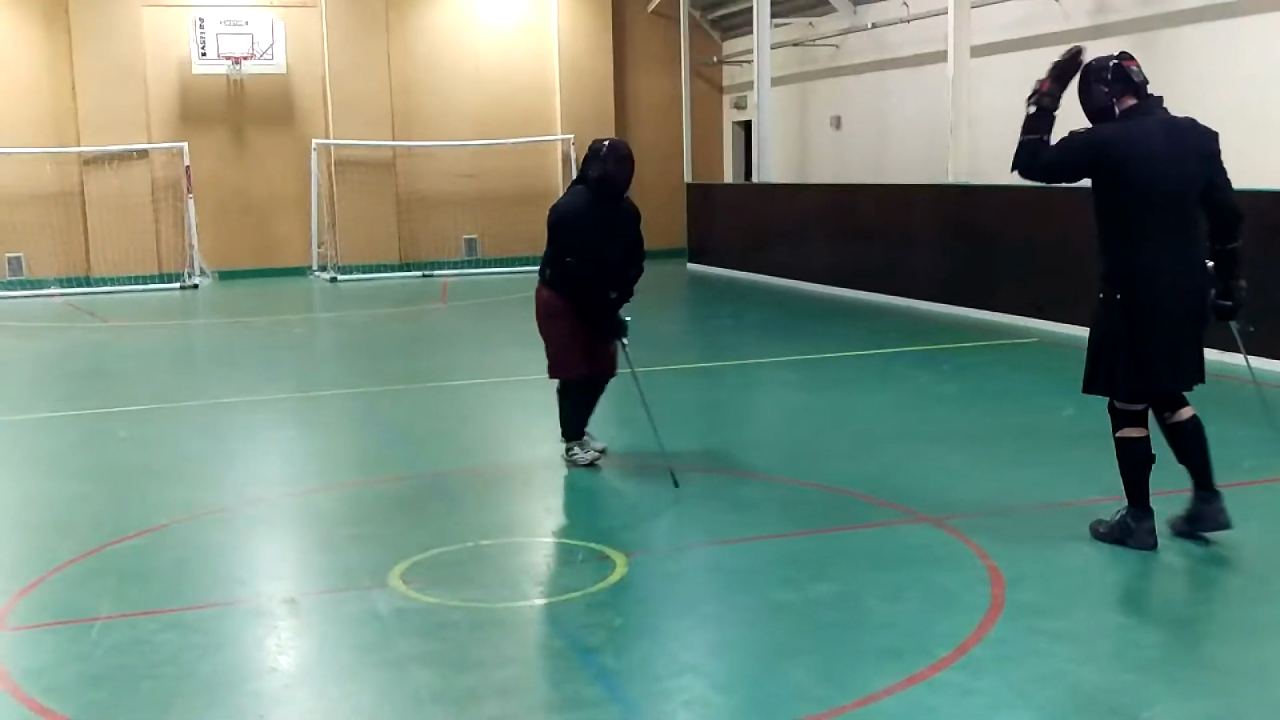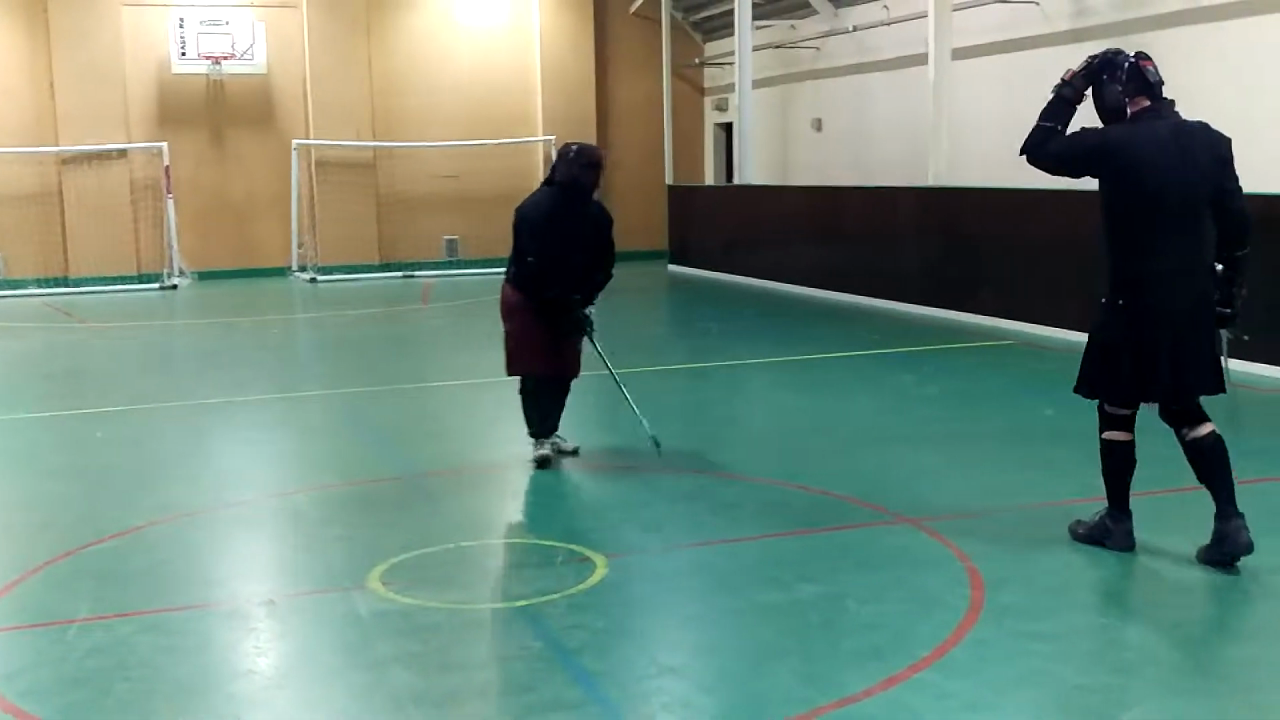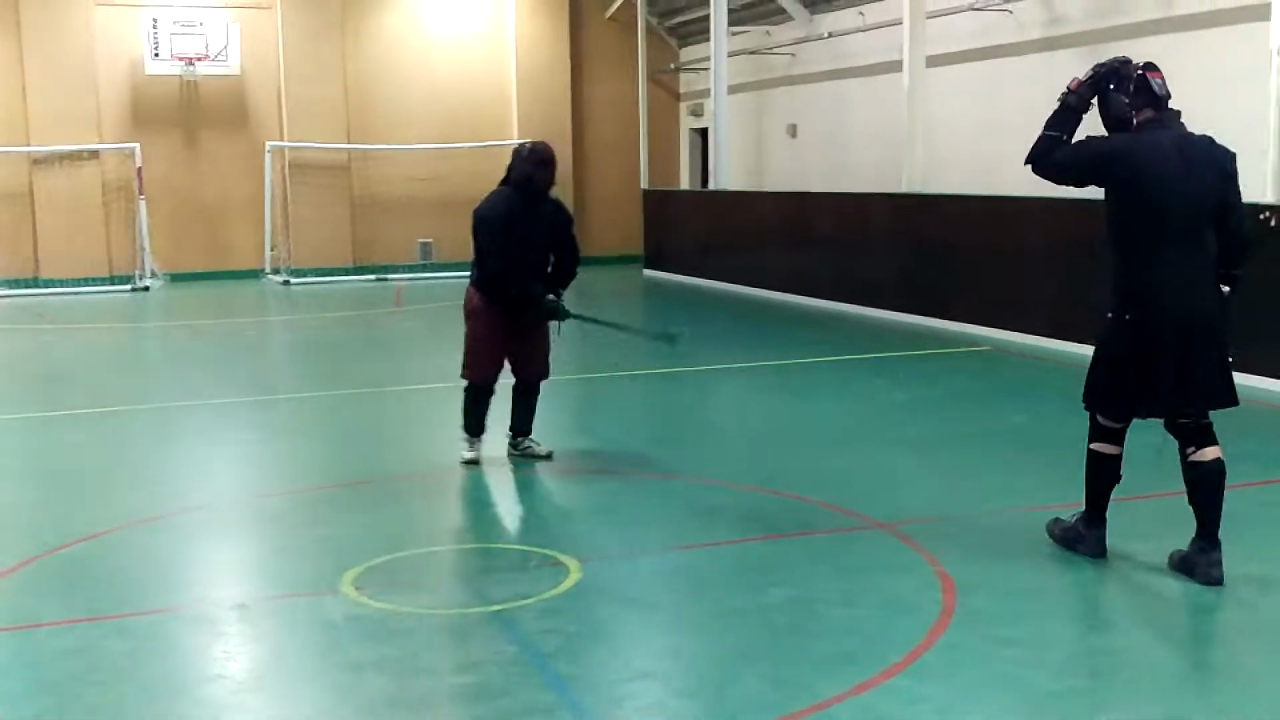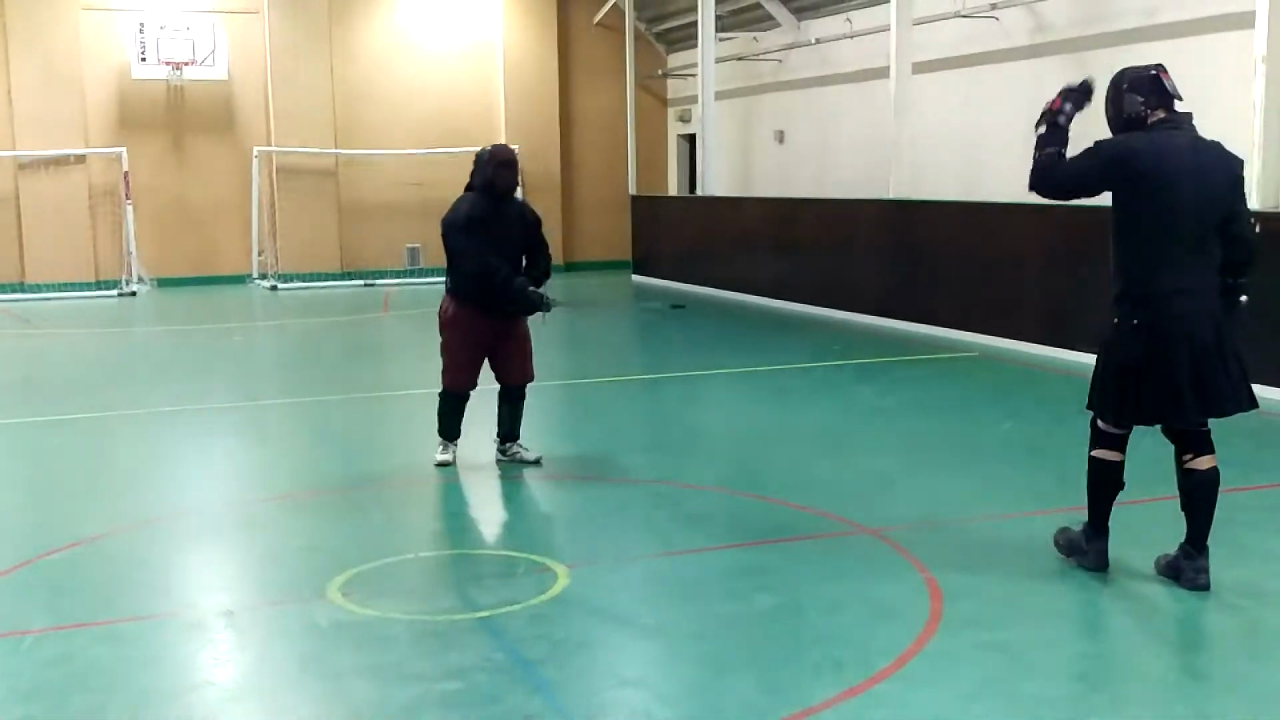
dt=0.2s
person 1, frame 1
left shoulder: (1105, 142)
right shoulder: (1197, 136)
left elbow: (1030, 164)
right elbow: (1227, 217)
left wrist: (1045, 94)
right wrist: (1227, 282)
left hip: (1132, 294)
right hip: (1186, 291)
left knee: (1129, 405)
right knee: (1169, 395)
left ankle: (1138, 519)
right ankle: (1207, 500)
person 1, frame 2
left shoulder: (1114, 143)
right shoulder: (1209, 141)
left elbow: (1038, 151)
right elbow: (1236, 225)
left wrist: (1071, 87)
right wrist: (1228, 289)
left hip: (1137, 300)
right hip: (1194, 299)
left knee: (1117, 410)
right knee: (1186, 409)
left ankle: (1118, 521)
right ankle: (1229, 522)
person 1, frame 3
left shoulder: (1120, 153)
right shoulder: (1215, 156)
left elbow: (1043, 160)
right elbow: (1235, 242)
left wrist: (1077, 97)
right wrist: (1216, 299)
left hip: (1141, 314)
right hip: (1198, 315)
left knee: (1109, 420)
right knee: (1194, 428)
left ankle: (1091, 527)
right ankle: (1207, 549)
person 1, frame 4
left shoulder: (1130, 152)
right shoulder: (1223, 161)
left elbow: (1048, 181)
right elbow: (1240, 249)
left wrist: (1057, 116)
right wrist: (1220, 309)
left hip: (1146, 319)
right hip: (1203, 320)
left knee: (1110, 427)
right knee: (1193, 435)
left ankle: (1094, 539)
right ankle: (1194, 556)
person 2, frame 1
left shoulder: (625, 208)
right shoulder: (572, 207)
left elbow: (633, 259)
right elbow: (574, 267)
left wrist: (617, 297)
right wrist: (603, 308)
left hip: (597, 303)
right hip: (560, 298)
left knee: (602, 371)
right knee: (572, 374)
left ankle: (578, 432)
right ankle: (572, 442)
person 2, frame 2
left shoulder: (596, 213)
right shoulder: (537, 208)
left elbow: (603, 263)
right elbow: (536, 267)
left wrist: (581, 300)
right wrist: (565, 306)
left hip: (566, 303)
right hip: (526, 298)
left knee: (564, 372)
right knee: (533, 372)
left ankle: (548, 433)
right ankle: (539, 438)
person 2, frame 3
left shoulder: (554, 211)
right shoulder: (494, 208)
left elbow: (567, 258)
right elbow: (499, 265)
left wrist: (550, 294)
right wrist: (534, 297)
left hip: (531, 303)
right hip: (490, 302)
left knee: (532, 375)
right knee: (482, 376)
left ankle: (520, 438)
right ankle: (472, 438)
person 2, frame 4
left shoulder: (521, 212)
right shoulder: (463, 214)
left elbow: (539, 256)
right elbow: (477, 265)
left wrist: (529, 287)
right wrist: (519, 289)
left hip: (509, 311)
right hip: (466, 309)
left knee: (516, 381)
right knee: (457, 383)
left ankle: (508, 443)
right ankle: (447, 442)
